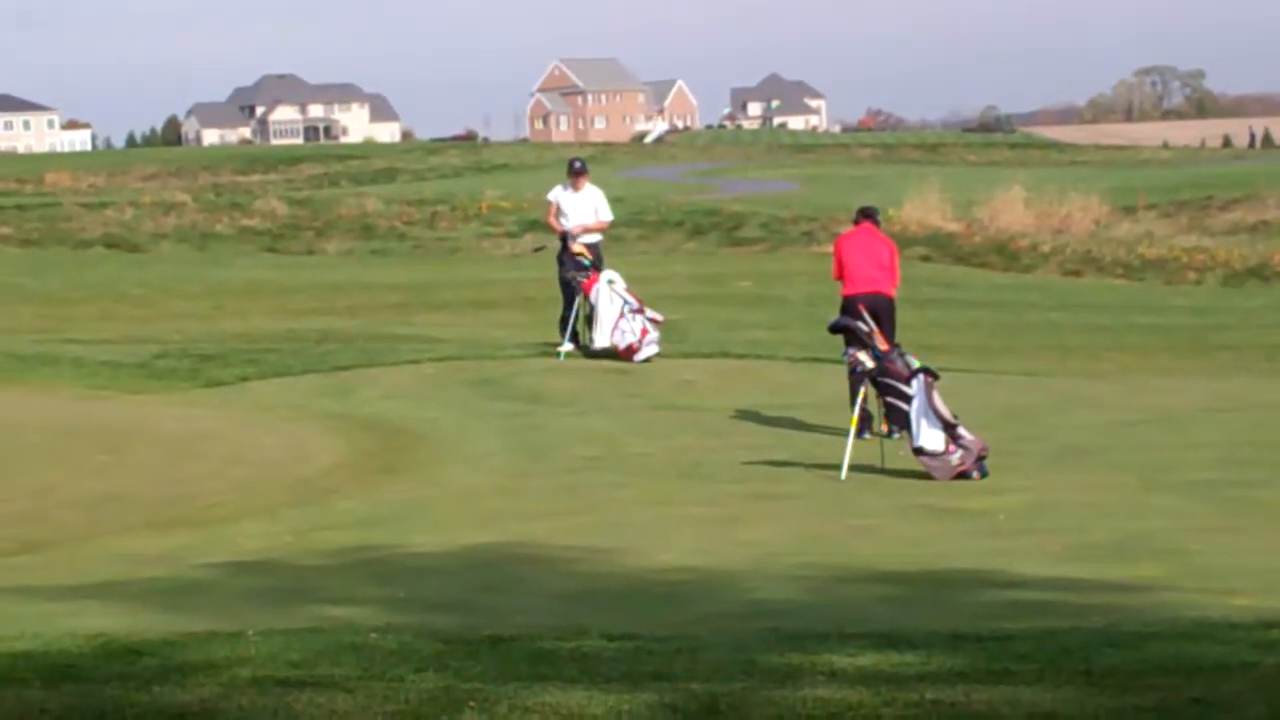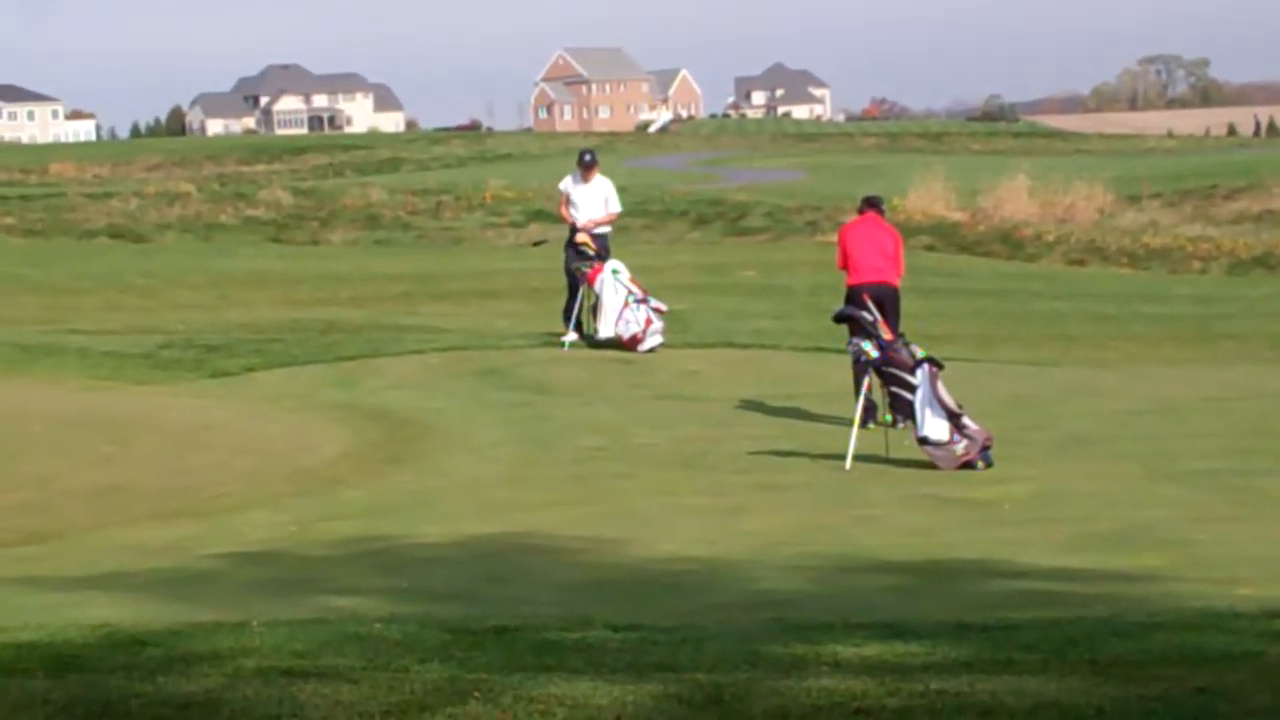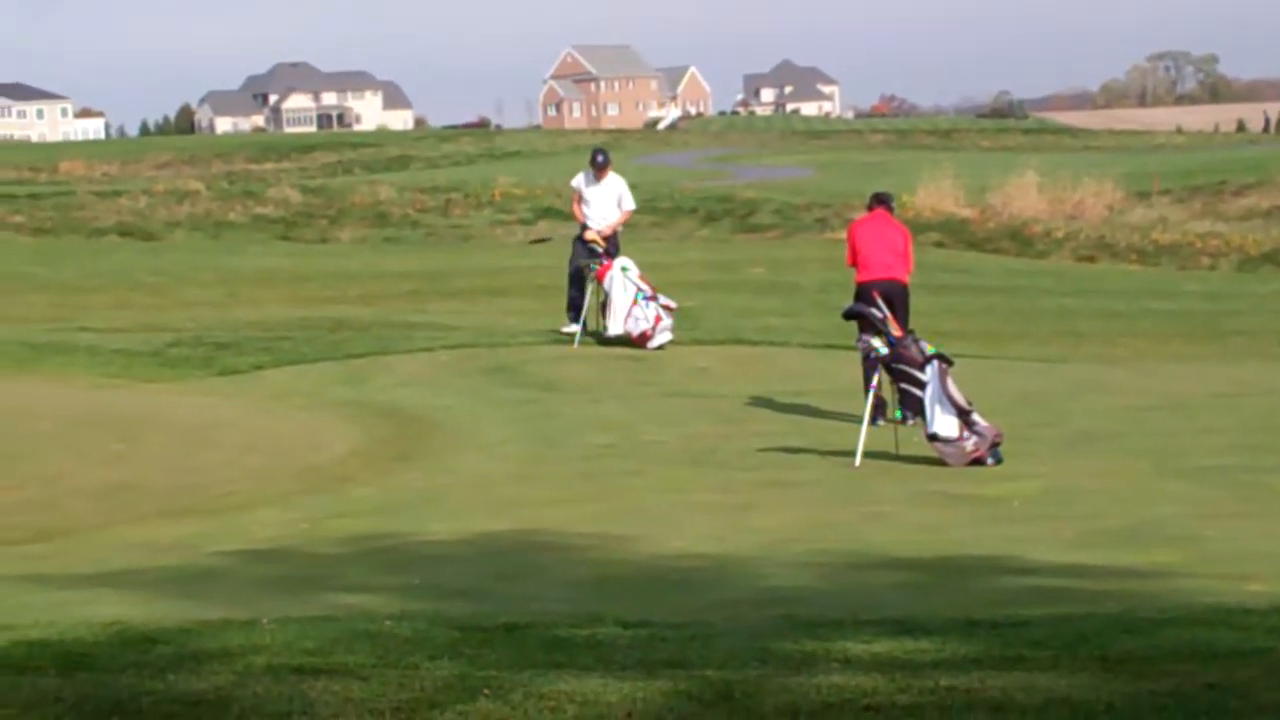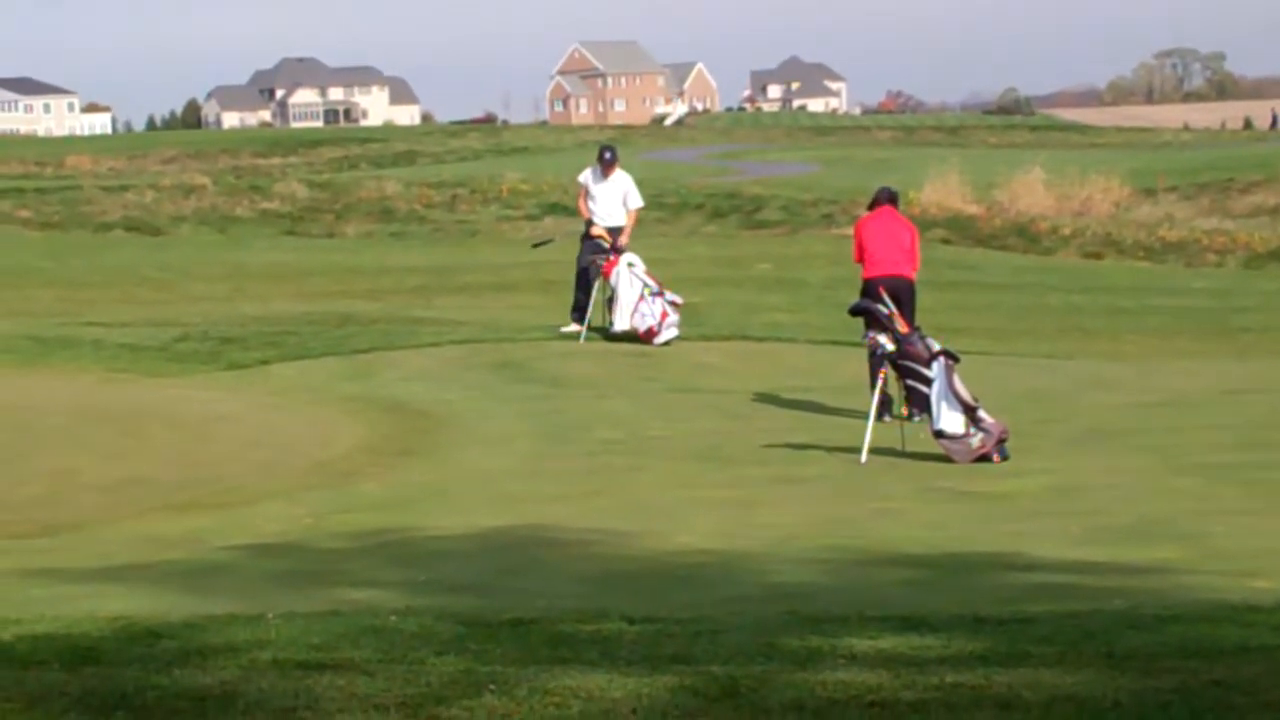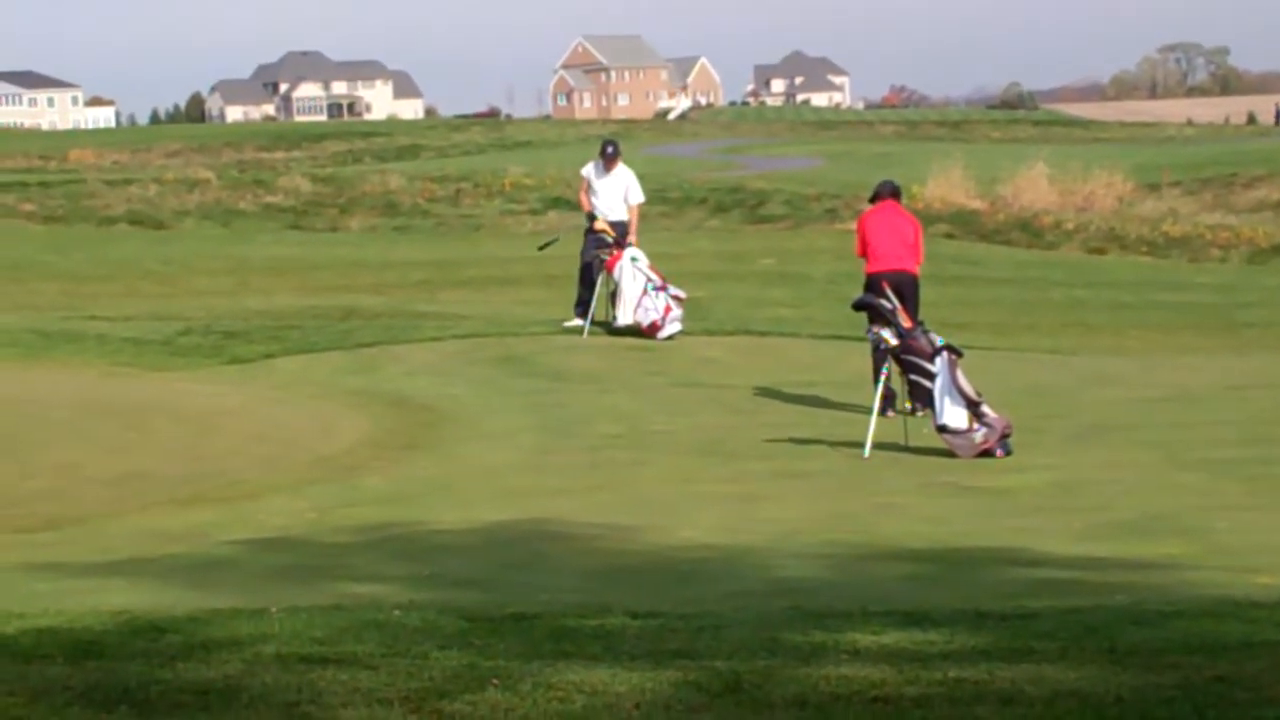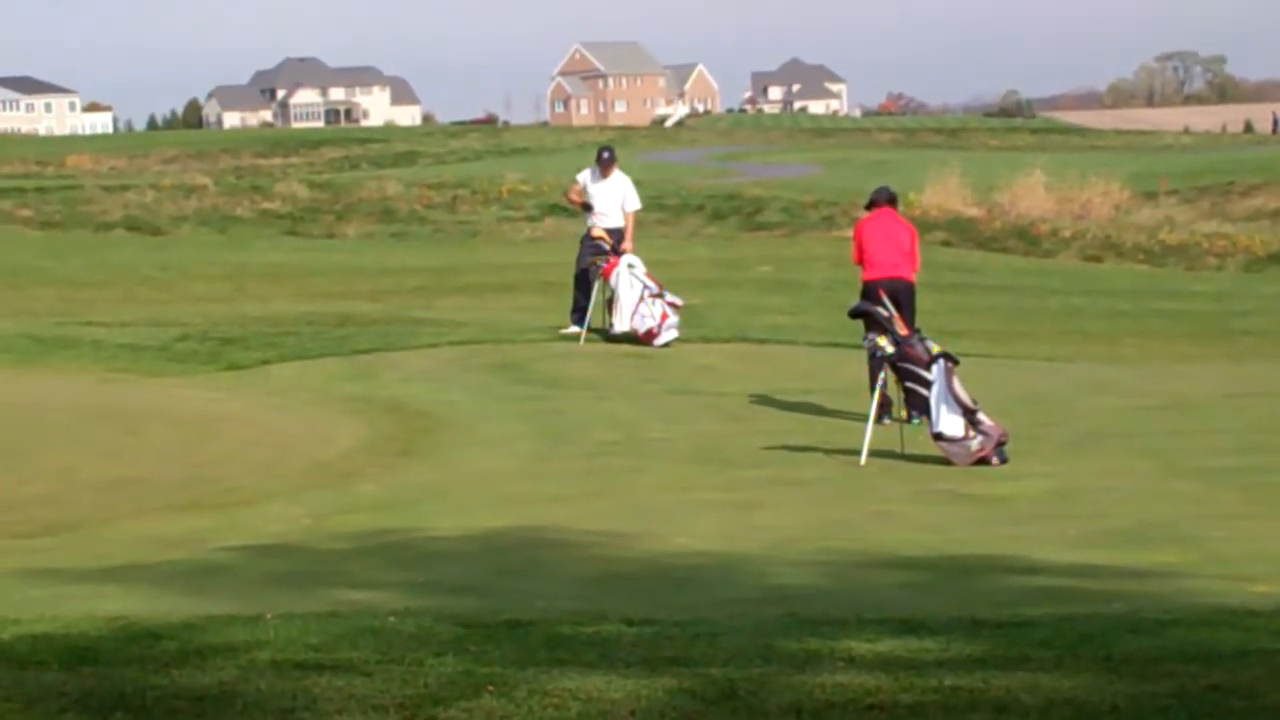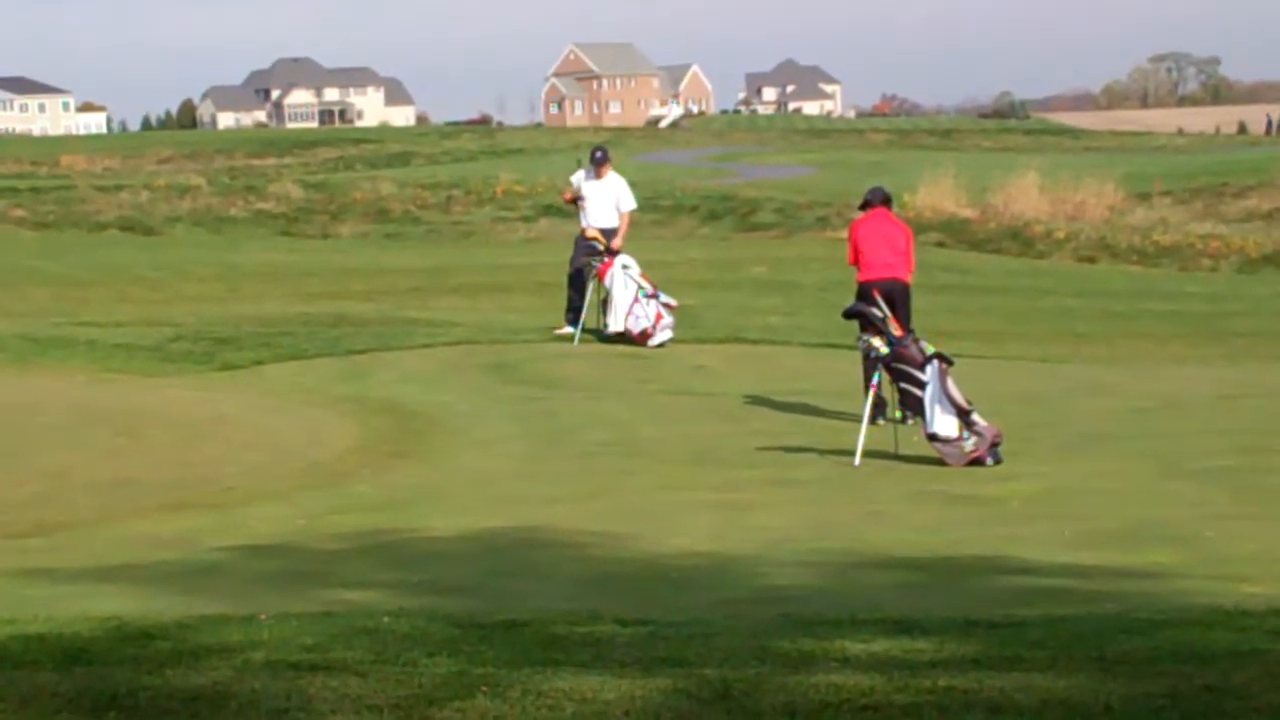
dt=0.2s
person 1, frame 1
left shoulder: (842, 240)
right shoulder: (888, 242)
left elbow: (837, 274)
right elbow: (895, 279)
left hip: (854, 299)
right hip: (883, 299)
left ankle: (863, 424)
right ankle: (894, 423)
person 1, frame 2
left shoulder: (847, 230)
right shoulder: (892, 231)
left elbow: (842, 264)
right elbow: (899, 269)
left hip: (859, 289)
right hip: (887, 289)
left ankle: (868, 414)
person 1, frame 3
left shoulder: (856, 227)
right shoulder: (901, 228)
left elbow: (851, 261)
right elbow: (909, 266)
left hip: (868, 286)
right hip: (897, 286)
left ankle: (877, 411)
right ankle: (908, 409)
person 1, frame 4
left shoulder: (863, 223)
right shoulder: (908, 225)
left elbow: (858, 257)
right elbow: (915, 263)
left hip: (874, 282)
right hip: (903, 282)
left ankle: (883, 407)
right ankle: (914, 406)
person 1, frame 5
left shoulder: (866, 217)
right shoulder: (911, 220)
left elbow: (861, 252)
right elbow: (918, 257)
left hip: (878, 277)
right hip: (907, 277)
left ankle: (886, 402)
right ankle: (918, 401)
person 1, frame 6
left shoulder: (862, 225)
right shoulder: (908, 227)
left elbow: (857, 259)
right elbow: (915, 265)
left hip: (875, 284)
right hip: (903, 284)
left ankle: (883, 410)
right ankle: (915, 409)
person 1, frame 7
left shoulder: (857, 225)
right shoulder: (902, 227)
left elbow: (853, 260)
right elbow: (910, 266)
left hip: (869, 285)
right hip: (898, 285)
left ankle: (877, 410)
right ankle: (908, 409)
person 2, frame 1
left shoulder: (596, 194)
right shoulder: (558, 192)
left elbow: (605, 223)
right elbow: (550, 217)
left wrist: (583, 227)
right wrist: (560, 231)
left hip: (590, 248)
right hip: (568, 249)
right knee: (569, 293)
right ankle: (570, 339)
person 2, frame 2
left shoulder: (606, 185)
right shoulder: (569, 182)
left elbow: (614, 214)
right elbow: (562, 207)
left wrist: (593, 222)
right wrist: (571, 223)
left hip: (599, 238)
right hip: (576, 238)
right knee: (573, 282)
right ankle: (573, 328)
person 2, frame 3
left shoulder: (619, 183)
right shoulder: (582, 178)
left elbow: (628, 211)
right elbow: (575, 204)
left wrist: (611, 227)
right wrist: (582, 223)
left hip: (609, 237)
right hip: (586, 234)
right knee: (576, 273)
right ankle: (575, 320)
person 2, frame 4
left shoulder: (625, 180)
right shoulder: (588, 174)
left elbow: (633, 210)
right elbow: (581, 200)
left wrist: (626, 235)
right wrist: (588, 220)
left hip: (615, 232)
right hip: (593, 231)
right knee: (583, 272)
right ankle: (578, 320)
person 2, frame 5
left shoulder: (627, 175)
right shoulder: (591, 169)
left elbow: (634, 207)
right elbow: (582, 193)
left wrist: (633, 233)
right wrist: (588, 212)
left hip: (618, 227)
right hip: (596, 225)
right knee: (587, 268)
right ankle: (581, 315)
person 2, frame 6
left shoulder: (624, 182)
right shoulder: (587, 175)
left elbow: (630, 213)
right elbow: (570, 195)
left wrist: (628, 240)
right wrist: (582, 203)
left hip: (615, 234)
right hip: (593, 232)
right knee: (582, 274)
right ankle: (578, 322)
person 2, frame 7
left shoulder: (619, 183)
right shoulder: (581, 176)
left elbow: (625, 213)
right elbow: (566, 196)
left wrist: (620, 237)
right wrist: (574, 198)
left hip: (609, 235)
right hip: (587, 233)
right knee: (575, 274)
right ankle: (572, 322)
